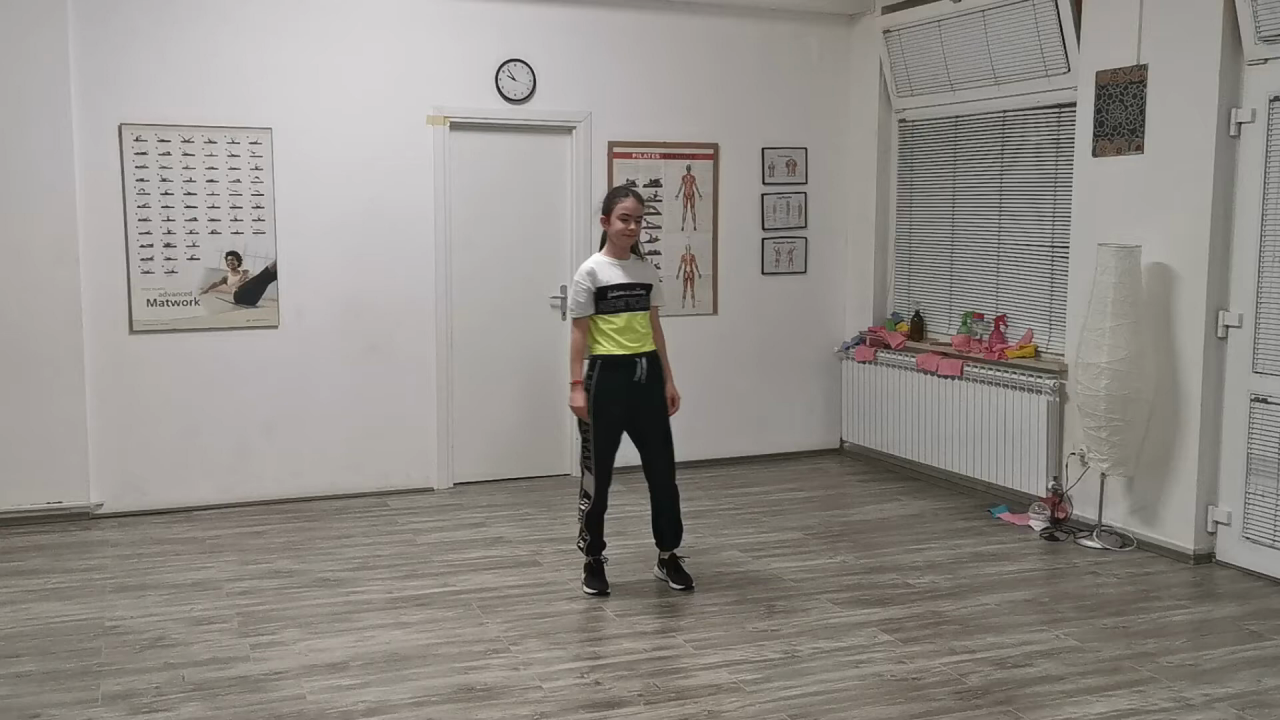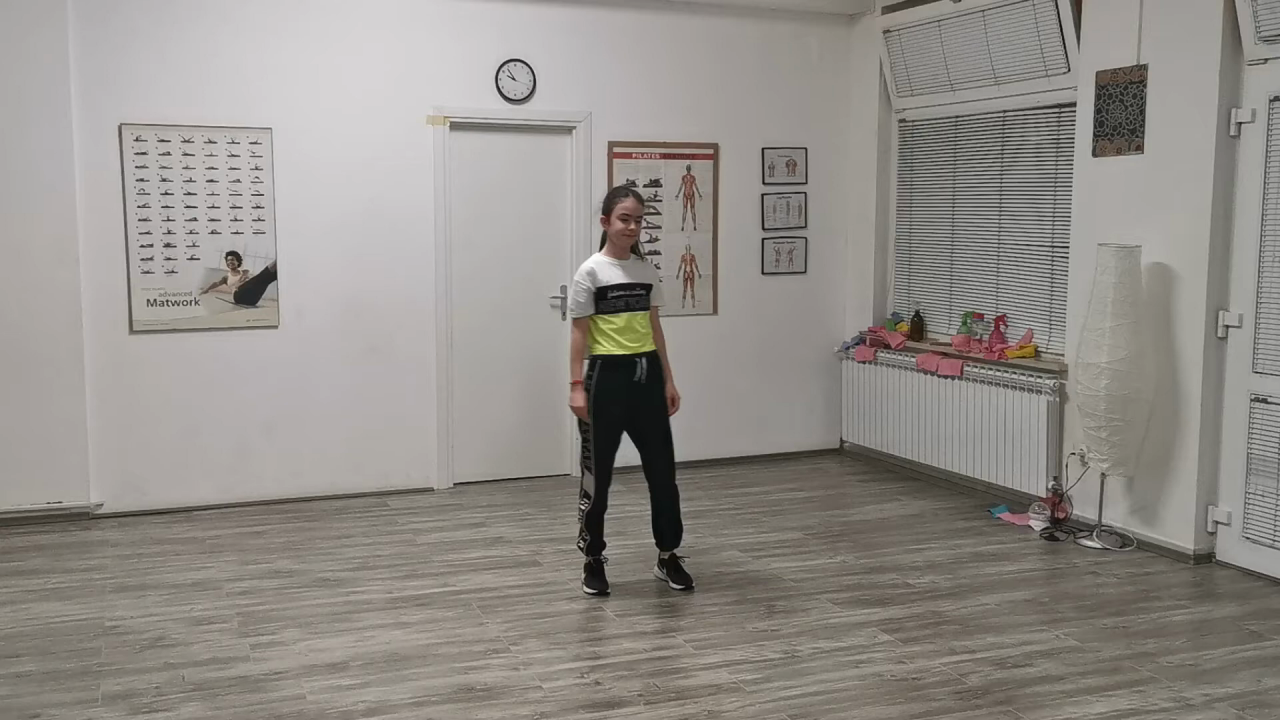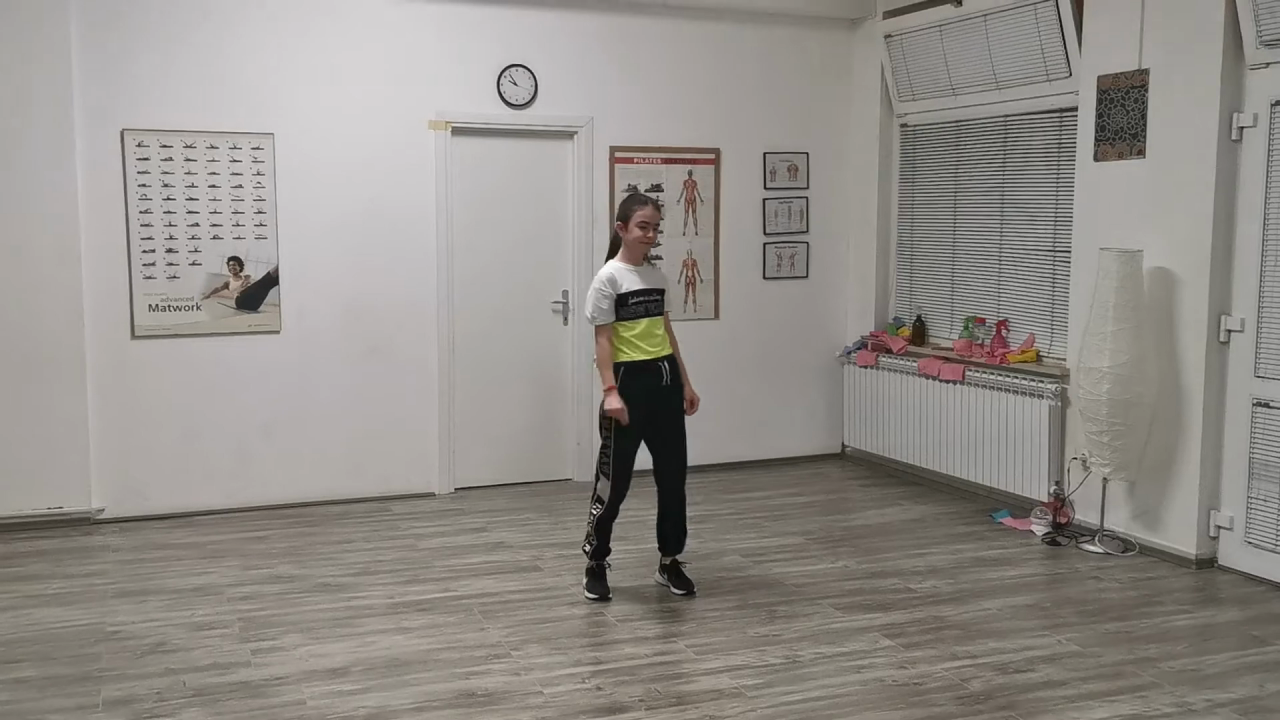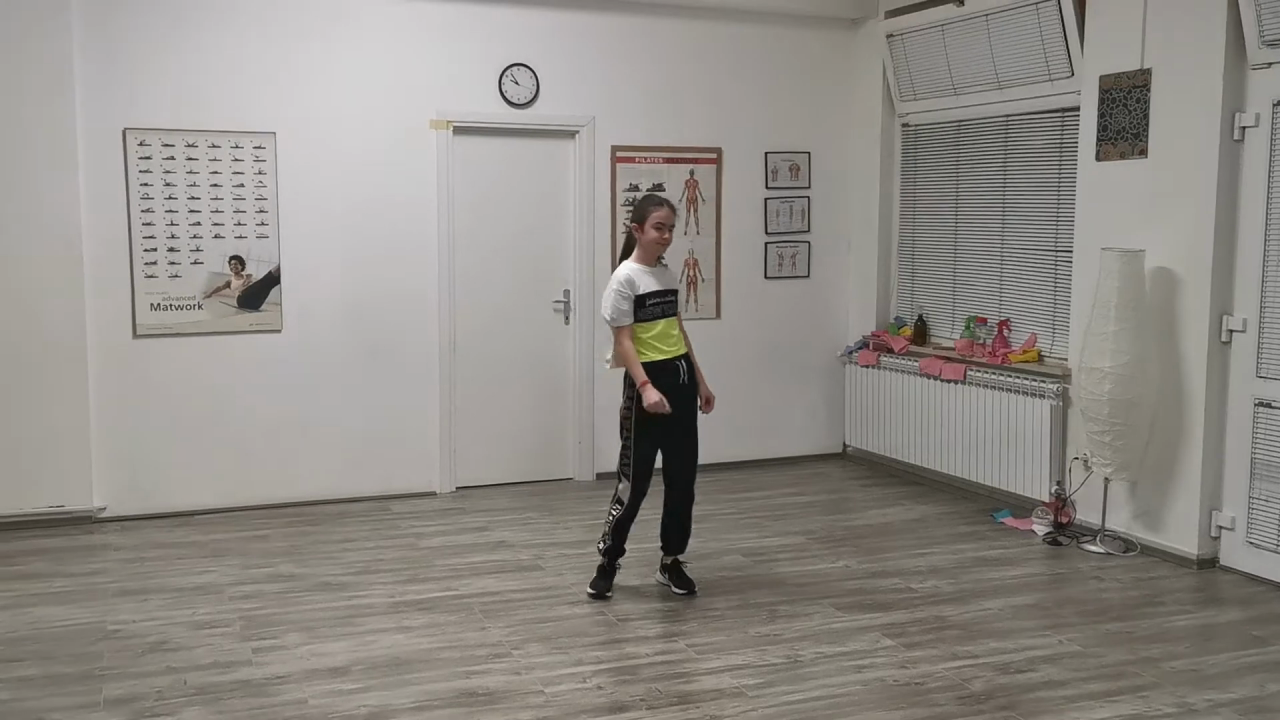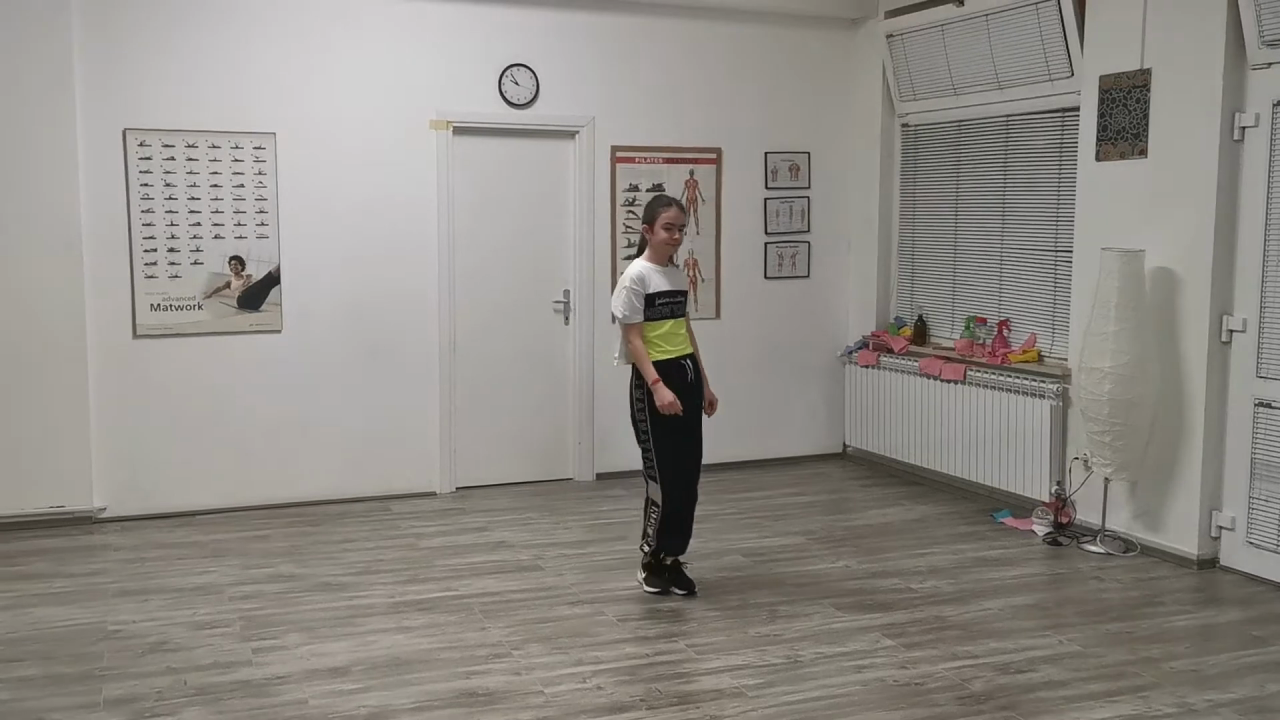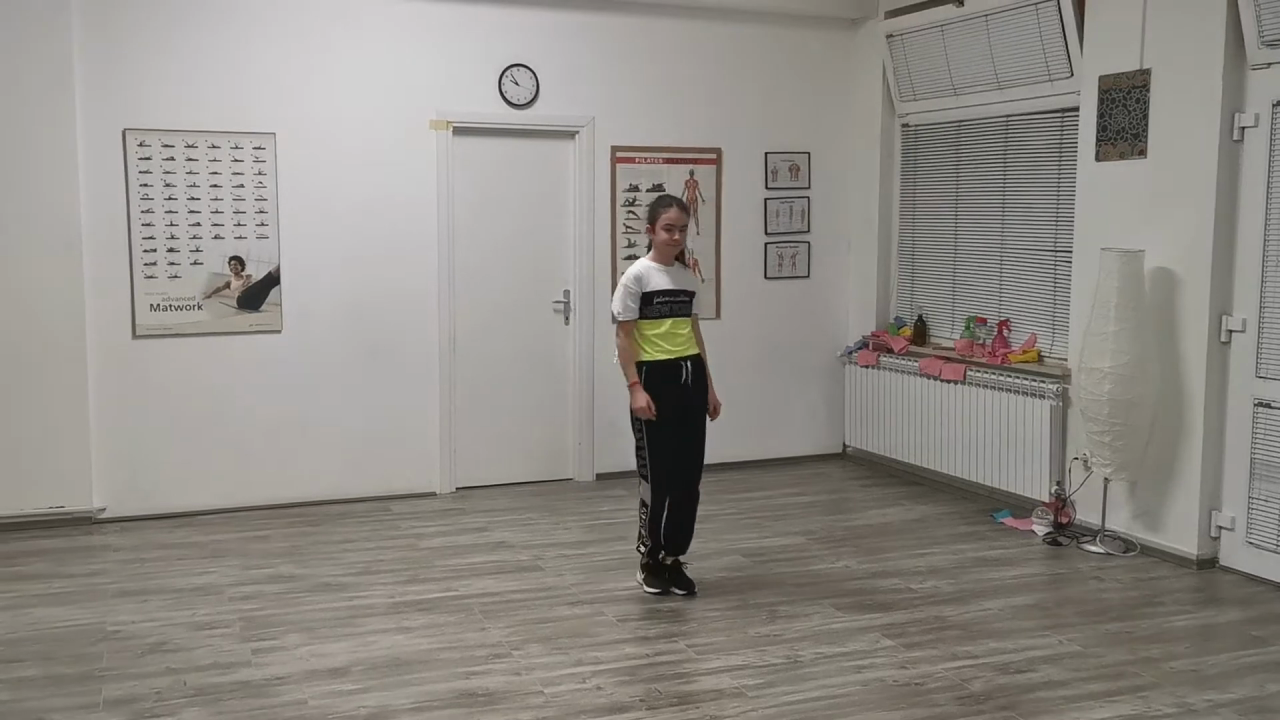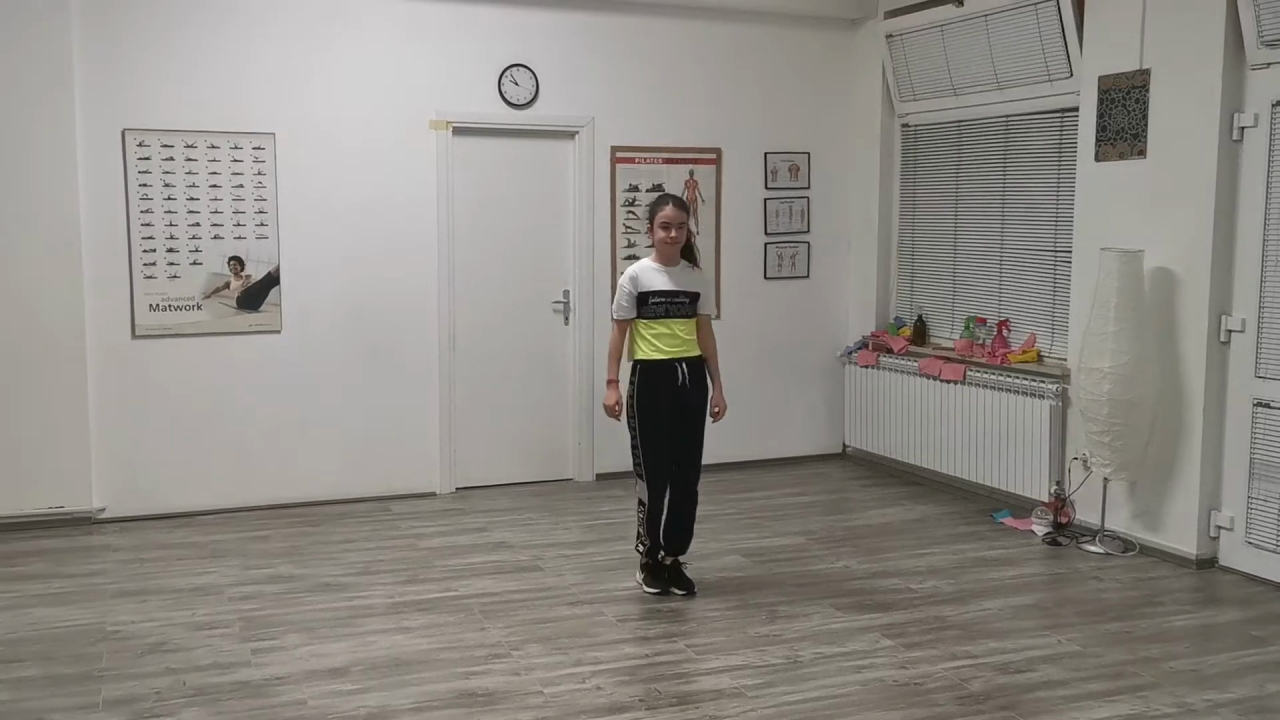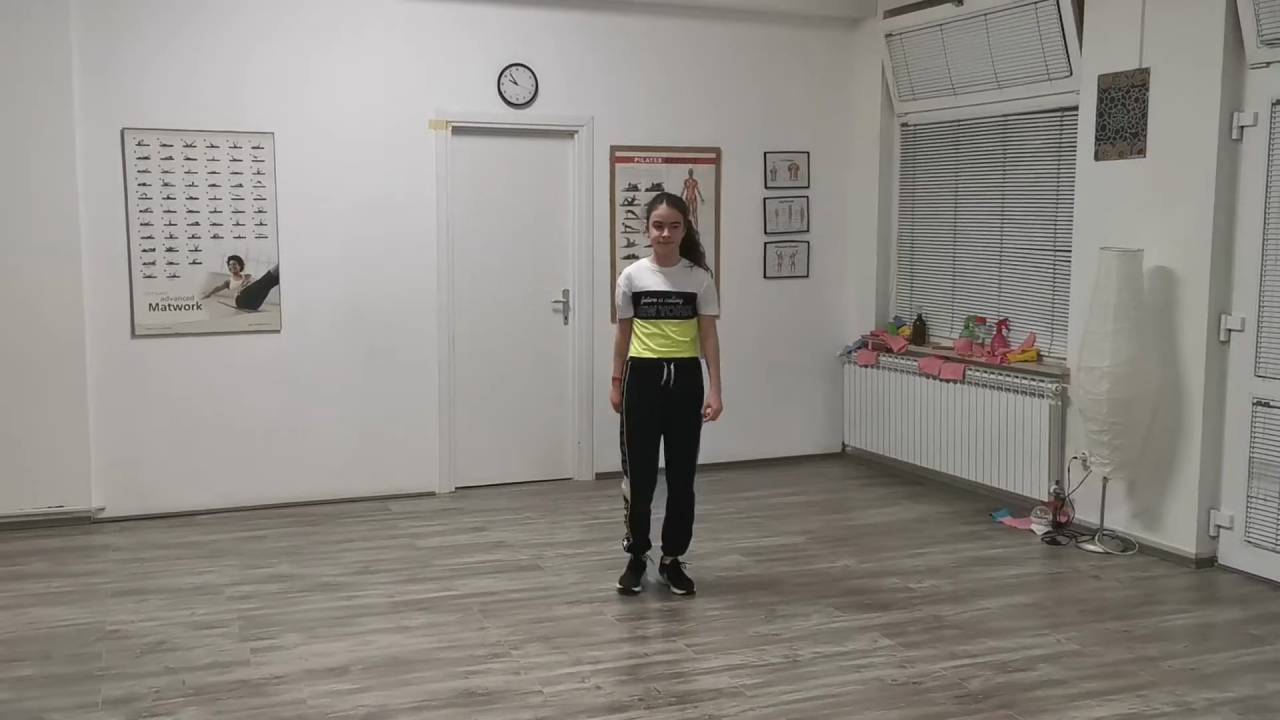
dt=0.2s
person 1, frame 1
left shoulder: (647, 271)
right shoulder: (591, 272)
left elbow: (654, 328)
right elbow: (580, 332)
left wrist: (668, 380)
right wrist: (577, 385)
left hip: (646, 374)
right hip: (607, 375)
left knee: (662, 468)
right knee: (598, 472)
left ankle: (668, 556)
right ankle: (593, 560)
person 1, frame 2
left shoulder: (647, 271)
right shoulder: (591, 272)
left elbow: (654, 328)
right elbow: (580, 332)
left wrist: (668, 380)
right wrist: (577, 385)
left hip: (646, 374)
right hip: (607, 375)
left knee: (662, 469)
right knee: (598, 472)
left ankle: (668, 556)
right ankle: (593, 560)
person 1, frame 3
left shoulder: (657, 275)
right shoulder: (608, 278)
right elbow: (603, 340)
left wrist: (685, 382)
right wrist: (610, 391)
left hip: (666, 379)
right hip: (630, 381)
left knee: (673, 476)
right knee: (615, 478)
left ankle: (670, 561)
right ankle: (596, 564)
person 1, frame 4
left shoulder: (668, 275)
right shoulder: (624, 279)
right elbow: (624, 341)
left wrist: (700, 381)
right wrist: (645, 387)
left hip: (681, 378)
right hip: (646, 381)
left knee: (683, 475)
right knee: (635, 477)
left ankle: (671, 560)
right ankle: (607, 561)
person 1, frame 5
left shoulder: (678, 276)
right shoulder: (636, 277)
right elbow: (633, 339)
left wrist: (704, 383)
right wrist: (657, 386)
left hip: (688, 376)
right hip: (654, 382)
left knee: (688, 475)
right knee: (661, 475)
left ankle: (673, 559)
right ankle: (651, 561)
person 1, frame 6
left shoulder: (688, 277)
right shoulder: (636, 276)
right elbow: (625, 336)
left wrist: (710, 386)
right wrist: (635, 388)
left hip: (691, 378)
right hip: (655, 378)
left knee: (688, 475)
right knee: (657, 474)
left ankle: (672, 559)
right ankle: (649, 560)
person 1, frame 7
left shoulder: (696, 278)
right shoulder: (635, 276)
left elbow: (705, 334)
right elbow: (620, 332)
left wrist: (717, 386)
right wrist: (612, 384)
left hip: (691, 379)
right hip: (651, 379)
left knee: (687, 475)
right knee: (652, 474)
left ankle: (673, 559)
right ankle: (650, 560)
person 1, frame 8
left shoulder: (699, 278)
right shoulder: (632, 276)
left elbow: (709, 336)
right elbow: (623, 331)
left wrist: (715, 390)
right wrist: (616, 381)
left hip: (684, 379)
right hip: (641, 377)
left knee: (682, 475)
right knee: (639, 473)
left ankle: (671, 559)
right ankle: (636, 556)
